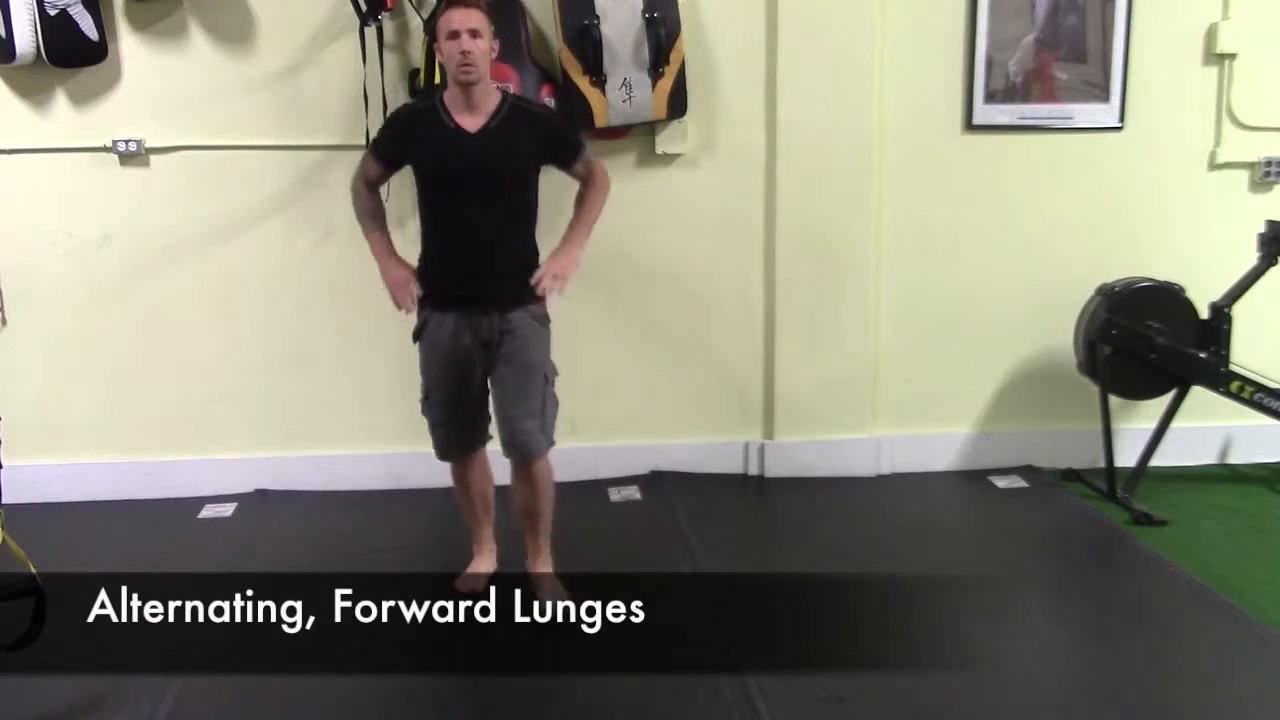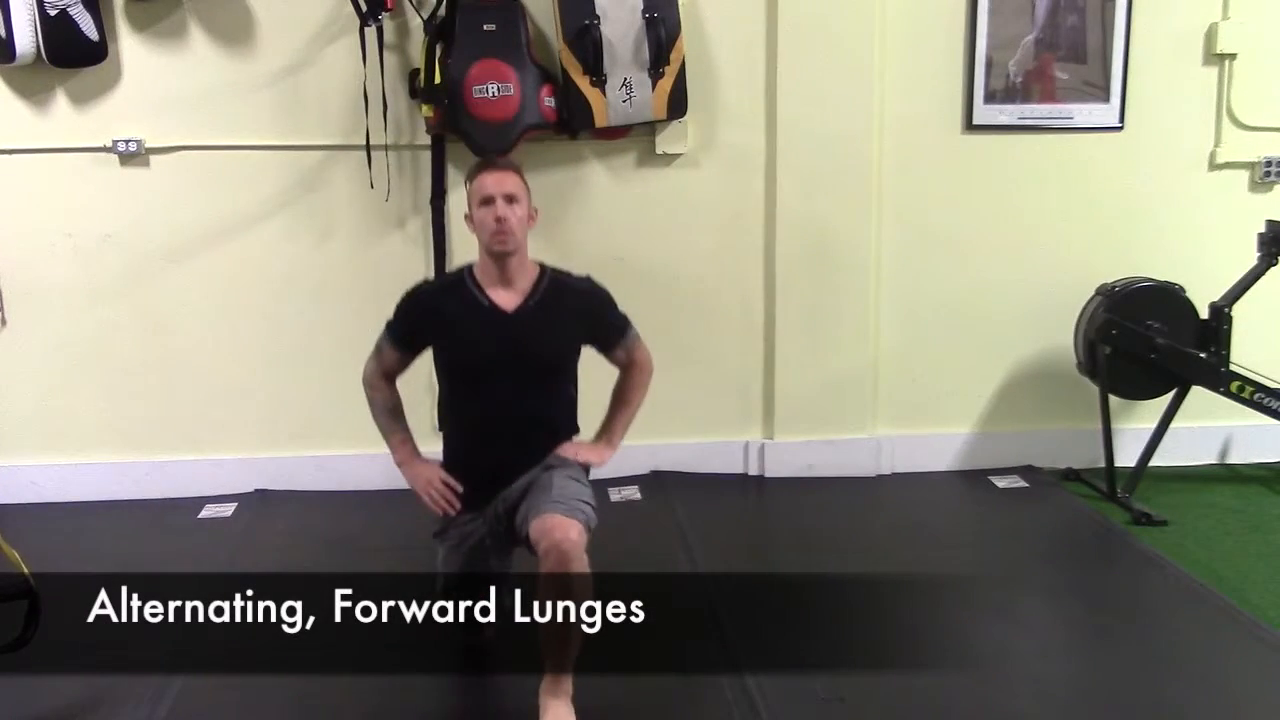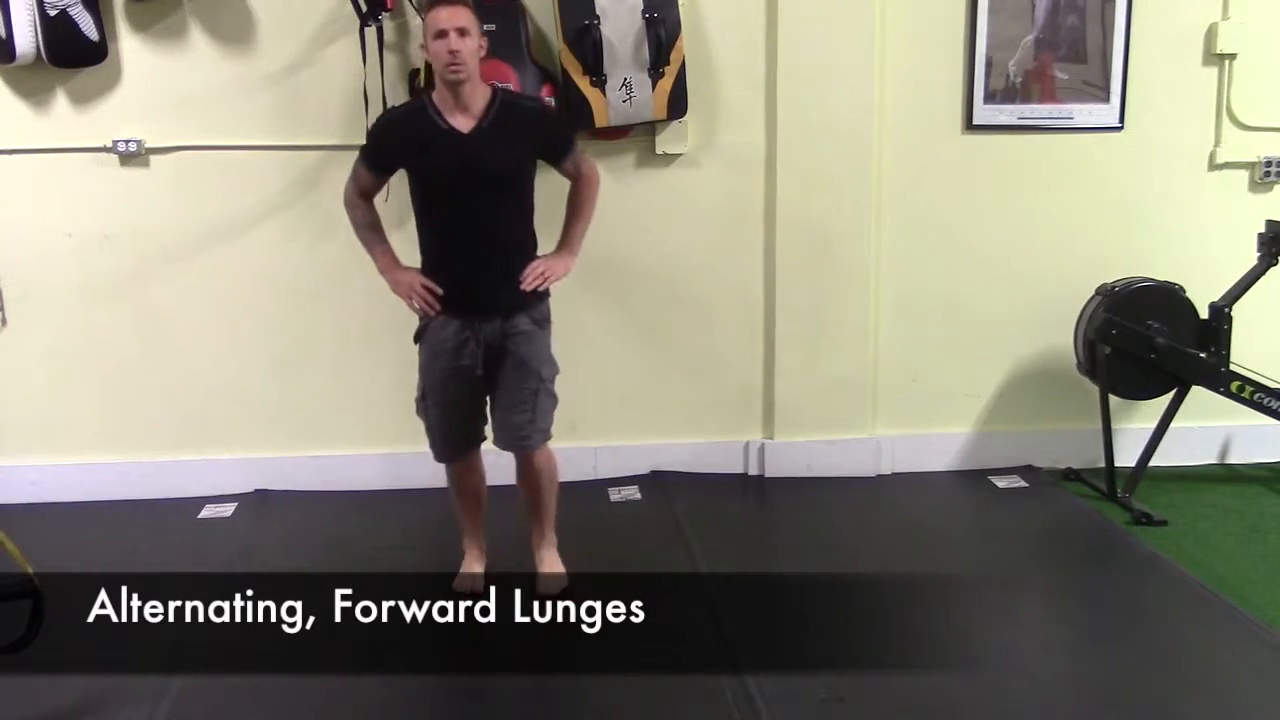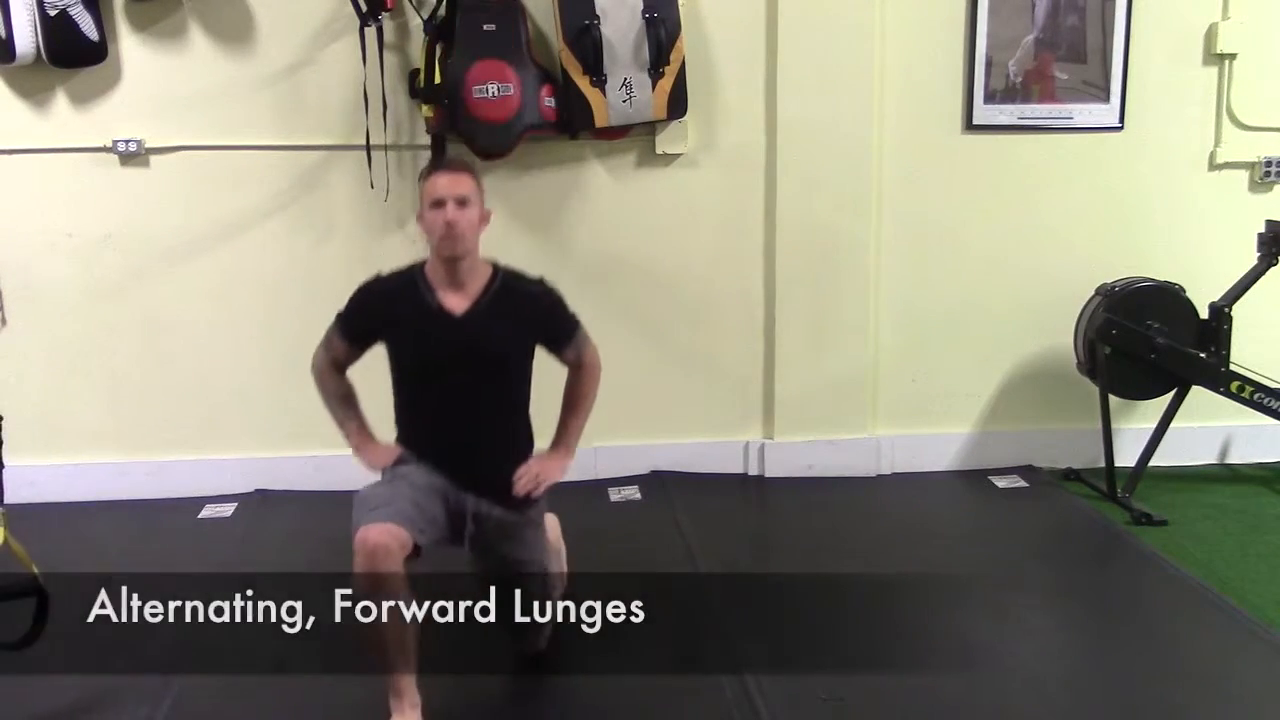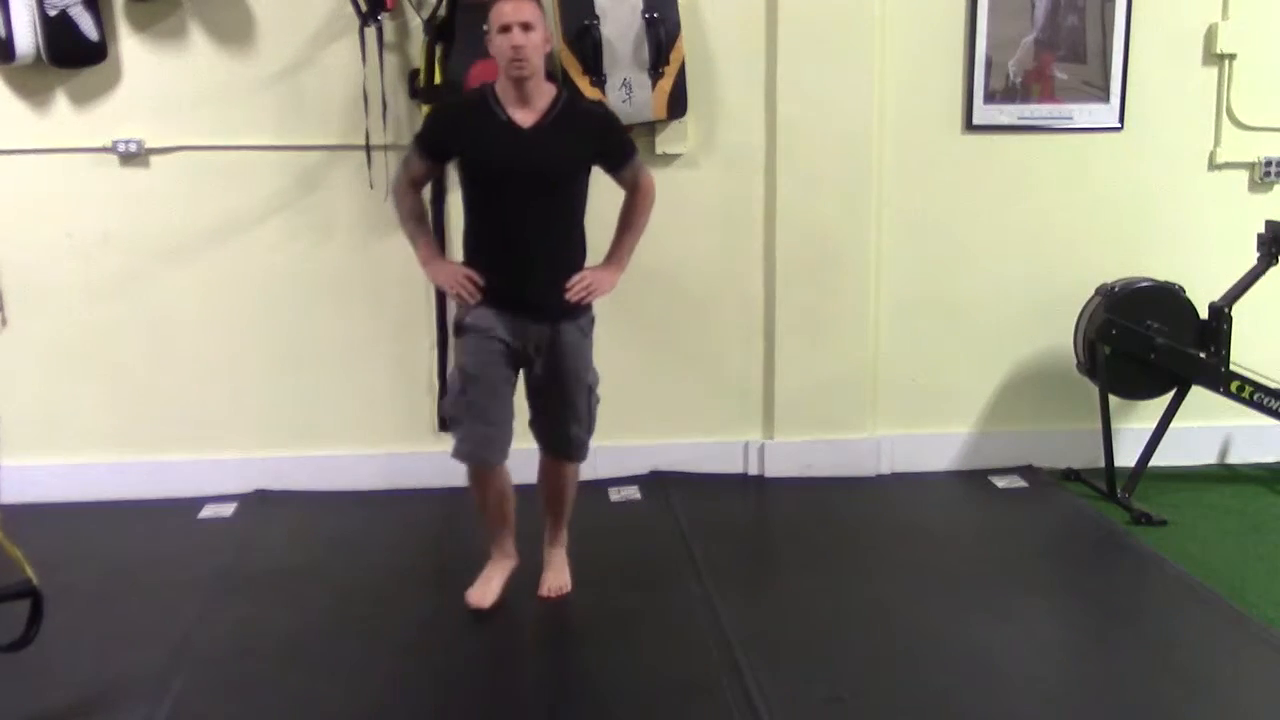
dt=1s
person 1, frame 1
left shoulder: (535, 122)
right shoulder: (411, 125)
left elbow: (596, 176)
right elbow: (364, 183)
left wrist: (570, 249)
right wrist: (387, 259)
left hip: (518, 310)
right hip: (444, 312)
left knee: (529, 448)
right knee: (460, 445)
left ankle: (542, 562)
right ankle: (484, 548)
person 1, frame 2
left shoulder: (577, 297)
right shoulder: (433, 301)
left elbow: (638, 363)
right elbow: (378, 376)
left wrist: (605, 441)
right wrist: (410, 462)
left hip: (549, 467)
right hip: (470, 487)
left knee: (562, 541)
person 1, frame 3
left shoulder: (529, 117)
right shoulder: (400, 127)
left elbow: (585, 176)
right elbow: (356, 195)
left wrist: (566, 254)
right wrist: (390, 267)
left hip: (521, 311)
right hip: (447, 315)
left knee: (529, 442)
right knee: (456, 447)
left ankle: (546, 550)
right ankle: (474, 552)
person 1, frame 4
left shoulder: (529, 300)
right shoulder: (385, 298)
left elbow: (586, 363)
right elbow: (326, 364)
left wrist: (560, 453)
right wrist: (365, 442)
left hip: (506, 487)
right hip: (423, 471)
left knee: (534, 632)
right knee: (375, 544)
left ankle: (546, 538)
person 1, frame 5
left shoulder: (588, 120)
right shoulder: (458, 116)
left elbow: (641, 189)
right elbow: (407, 185)
left wrist: (613, 267)
right wrist: (433, 261)
left hip: (563, 313)
right hip: (486, 312)
left knee: (564, 447)
right knee: (482, 451)
left ankle: (555, 548)
right ankle: (501, 552)
